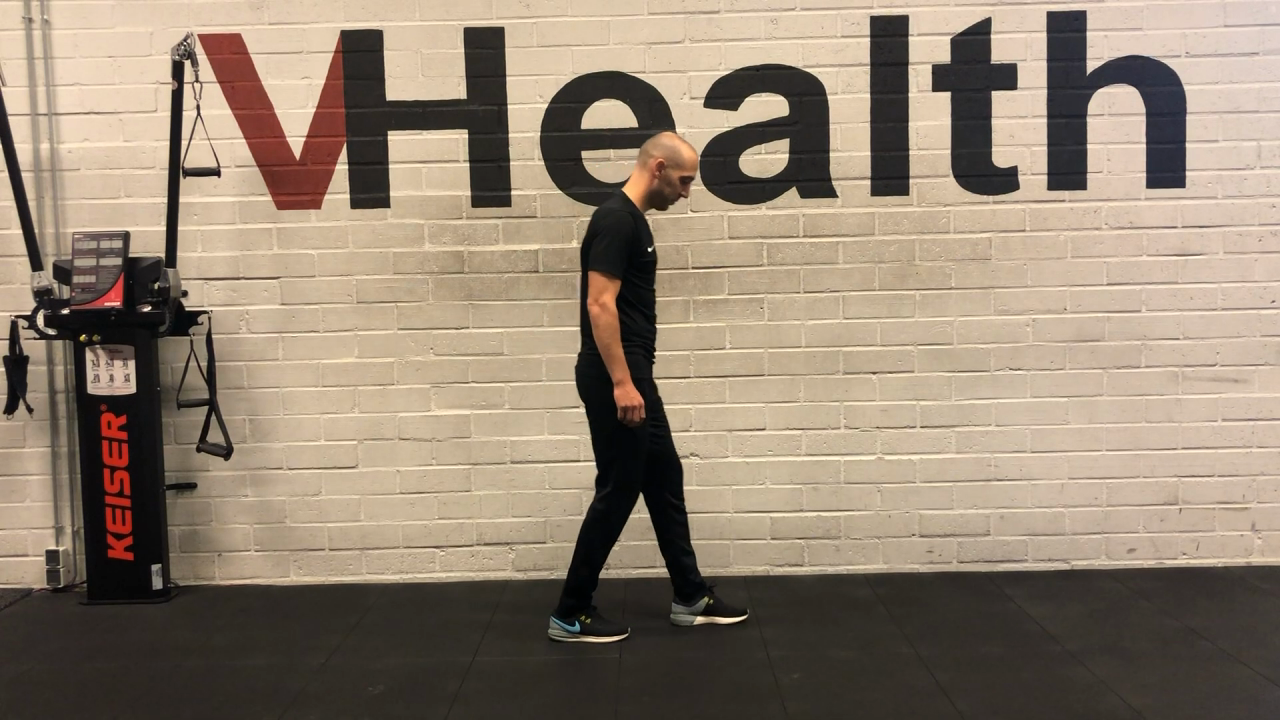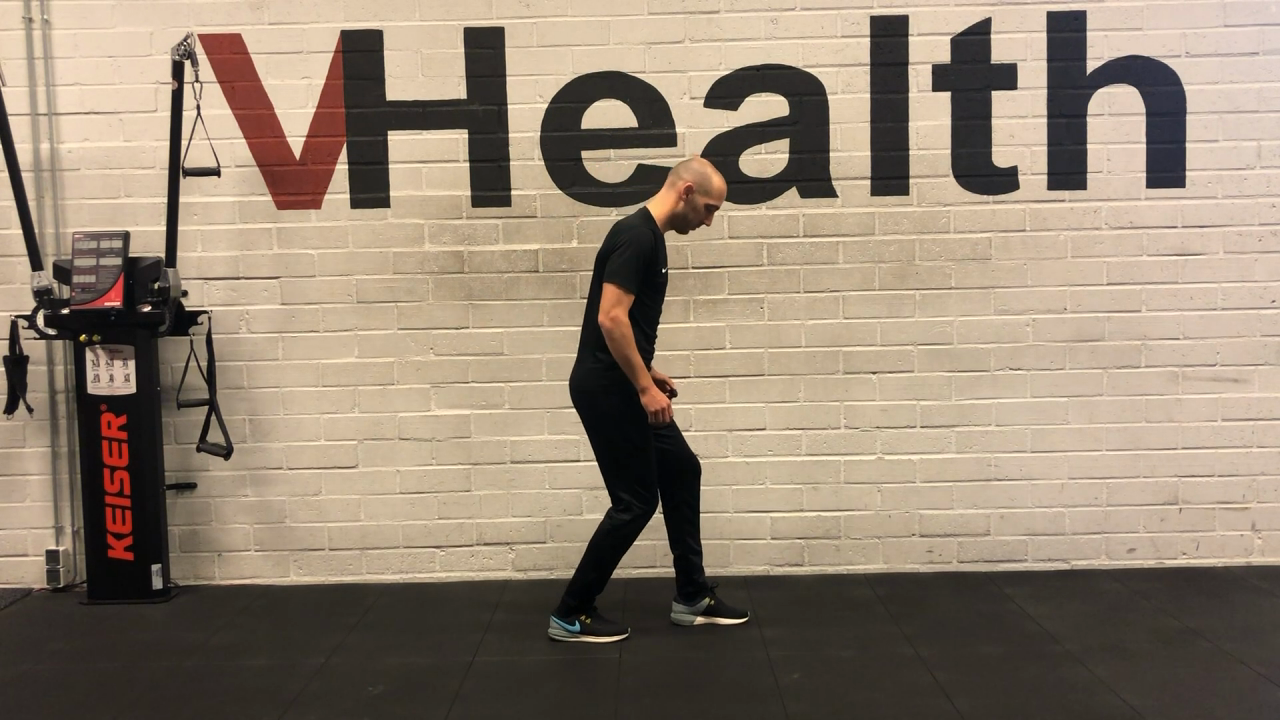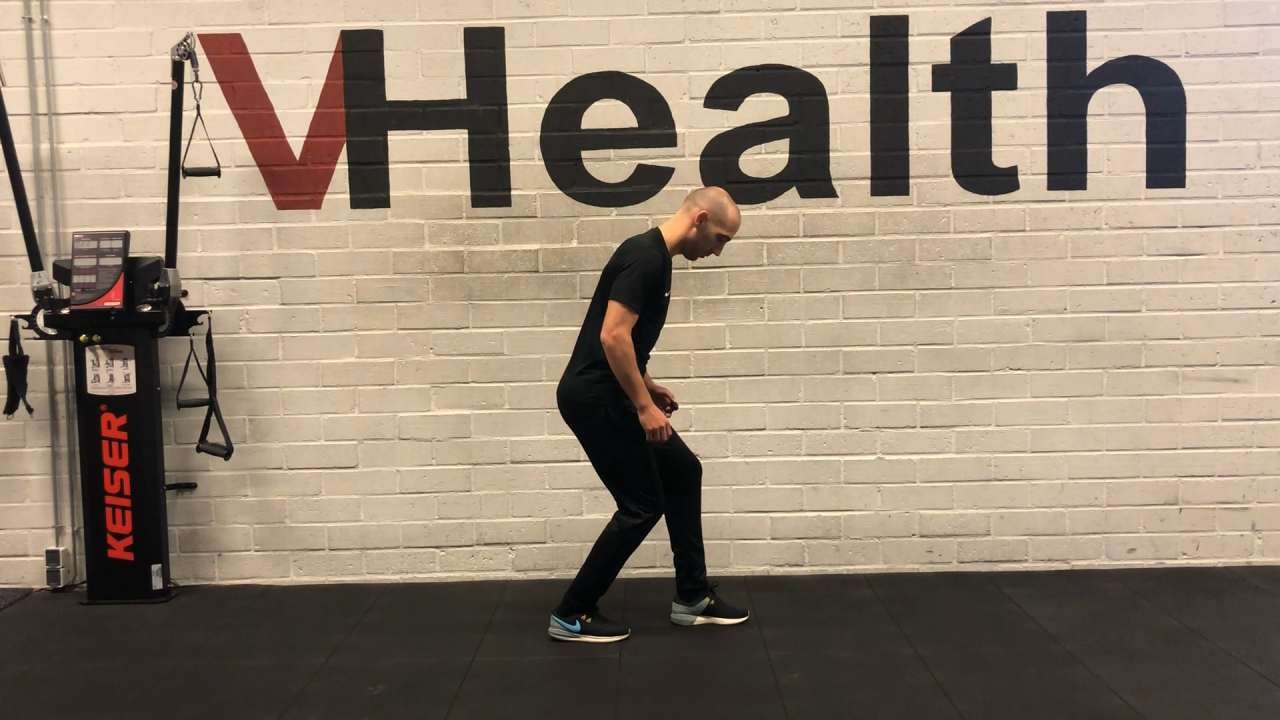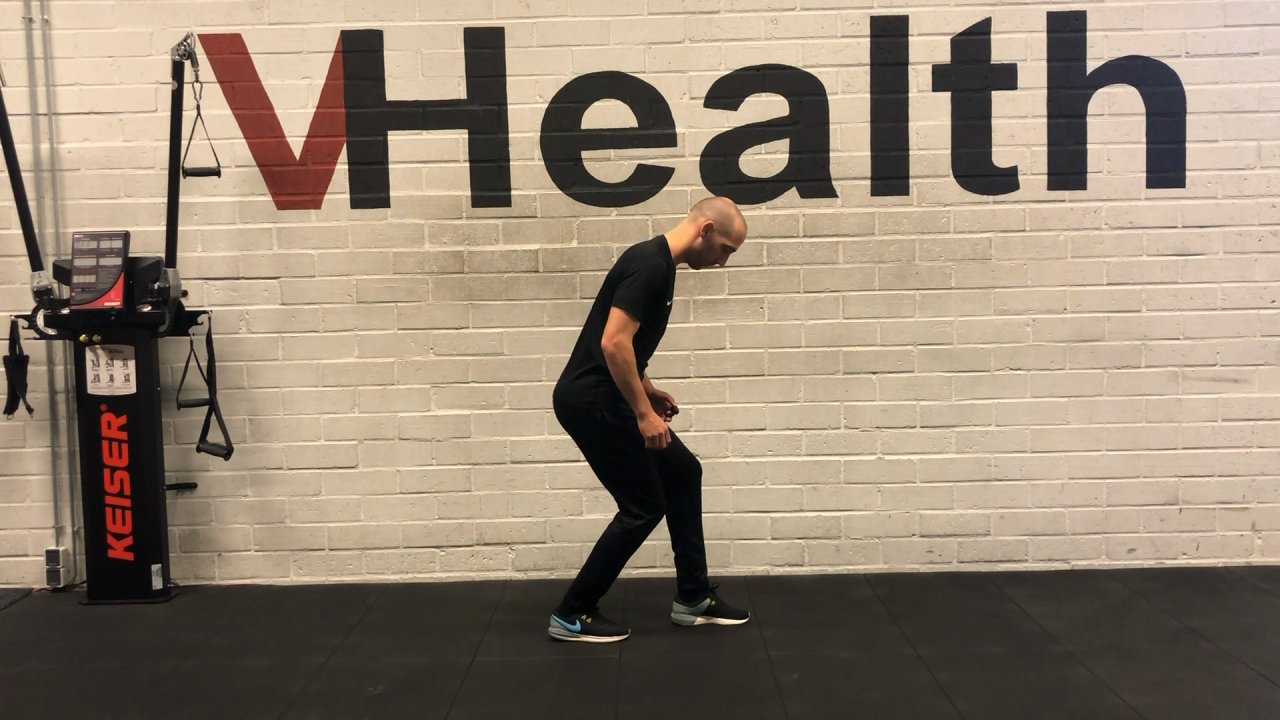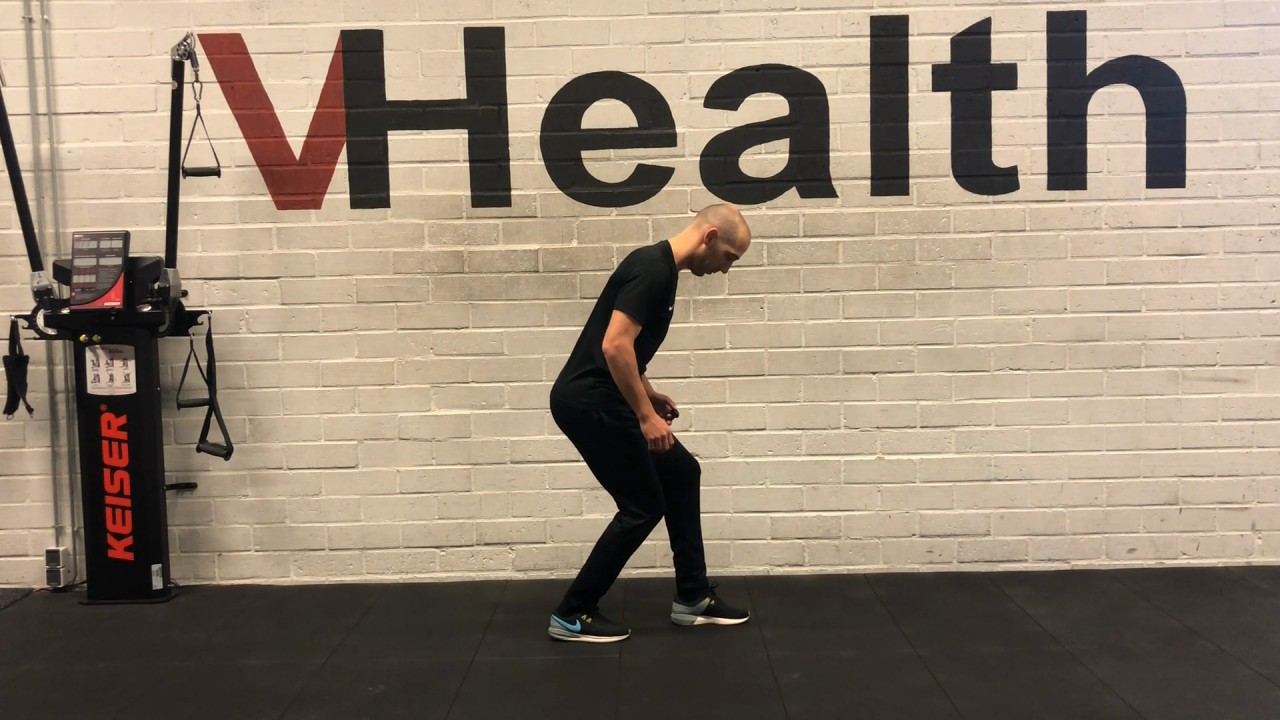
dt=1s
person 1, frame 1
left shoulder: (632, 219)
right shoulder: (616, 220)
right elbow: (600, 304)
right wrist: (621, 382)
left hip: (632, 374)
right hip: (614, 377)
left knee: (665, 479)
right knee: (618, 489)
left ankle: (691, 597)
right ankle: (570, 613)
person 1, frame 2
left shoulder: (647, 236)
right shoulder: (636, 236)
right elbow: (611, 318)
left wrist: (647, 375)
right wrist: (645, 388)
left hip: (620, 385)
right hip: (607, 388)
left knee: (682, 473)
right knee: (635, 501)
left ankle: (692, 597)
right ankle: (572, 613)
person 1, frame 3
left shoulder: (655, 256)
right shoulder: (645, 256)
right elbow: (613, 336)
left wrist: (647, 387)
right wrist: (644, 406)
left hip: (610, 394)
right hip: (595, 397)
left knee: (683, 473)
right knee: (642, 504)
left ankle: (692, 597)
right ankle: (572, 614)
person 1, frame 4
left shoulder: (657, 263)
right shoulder: (649, 265)
right elbow: (614, 343)
left wrist: (647, 390)
right wrist: (643, 413)
left hip: (605, 397)
right hip: (592, 401)
left knee: (682, 474)
right knee: (644, 506)
left ankle: (693, 598)
right ankle: (572, 614)
person 1, frame 5
left shoulder: (660, 268)
right shoulder: (652, 269)
right elbow: (615, 345)
left wrist: (647, 394)
right wrist: (646, 415)
left hip: (603, 398)
right hip: (588, 402)
left knee: (681, 474)
right knee: (643, 506)
left ankle: (693, 597)
right ankle: (572, 614)
